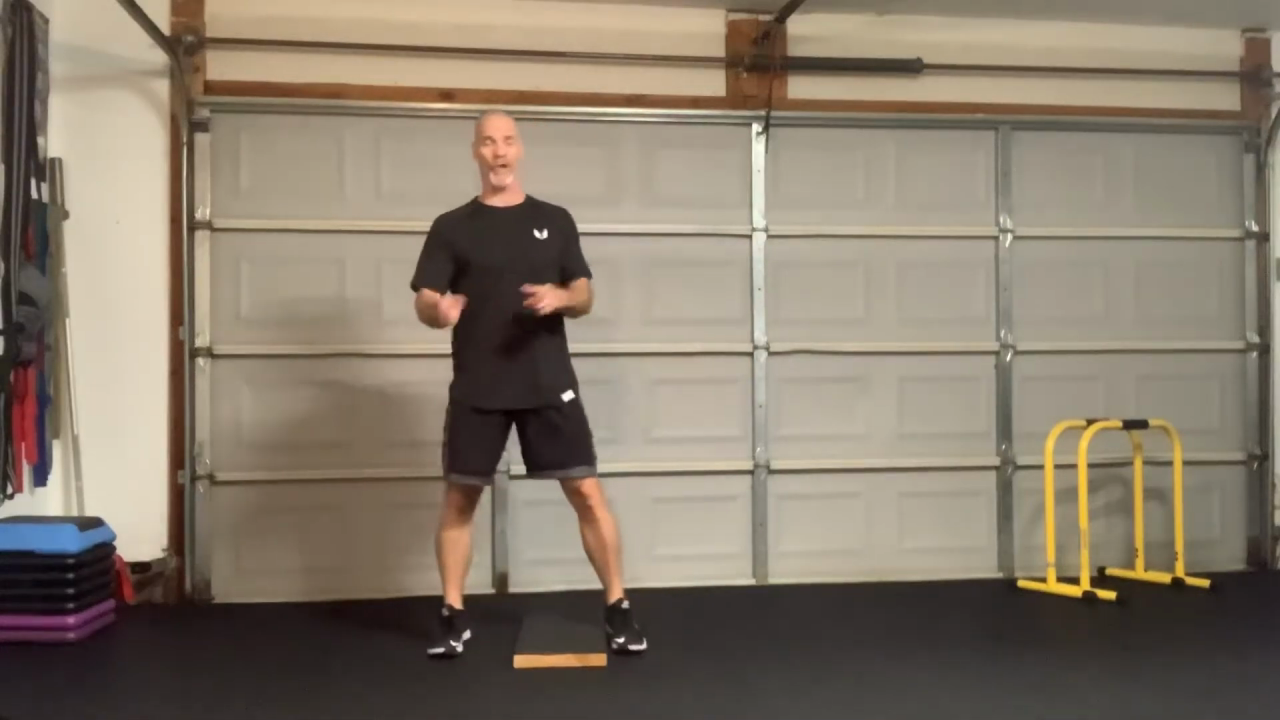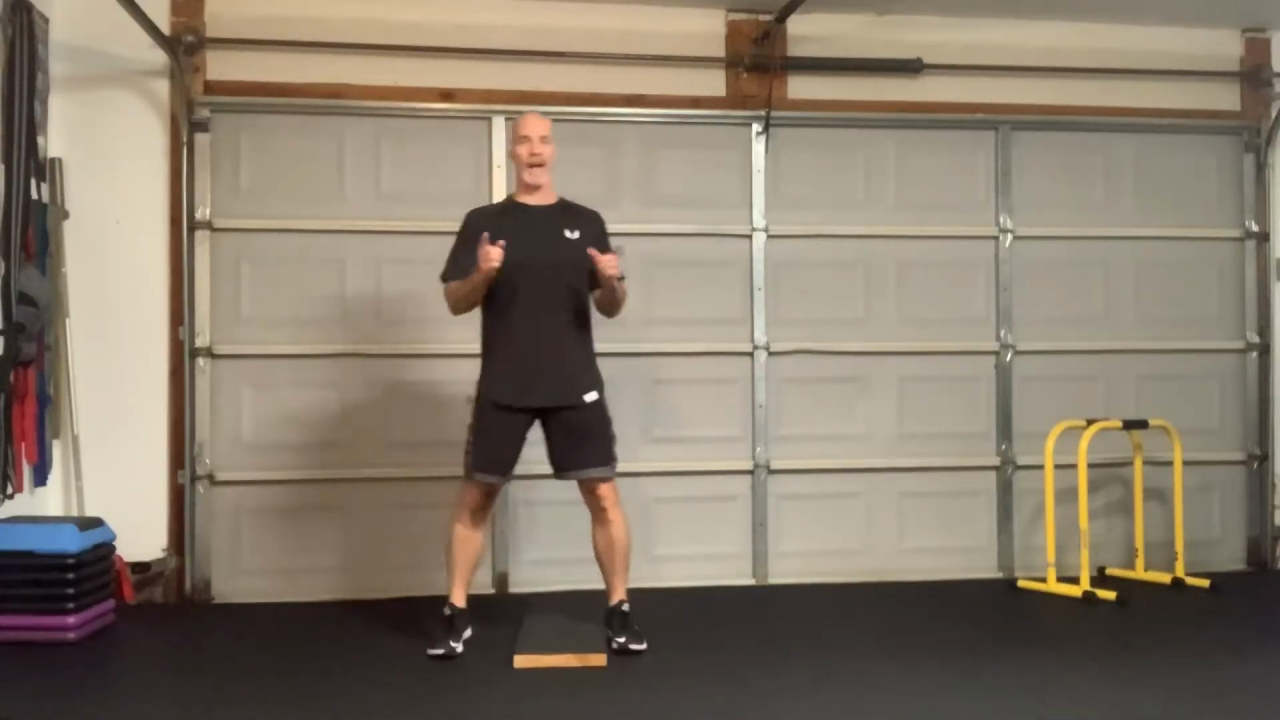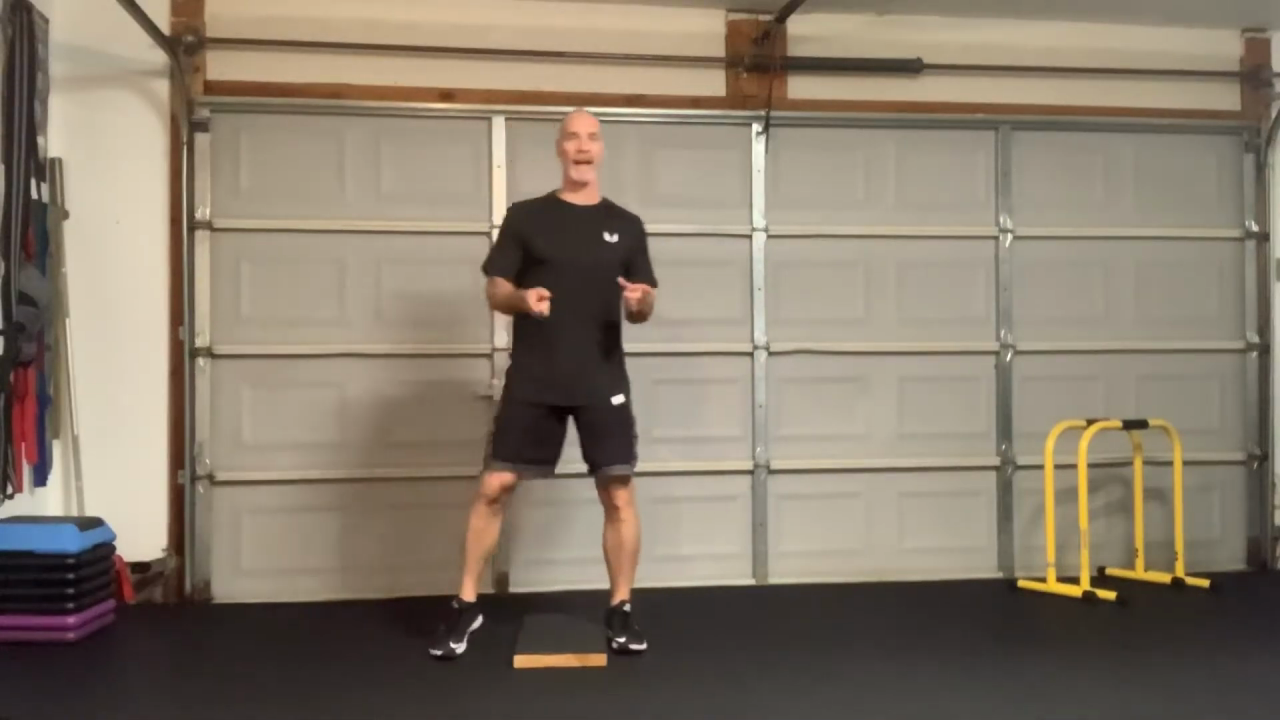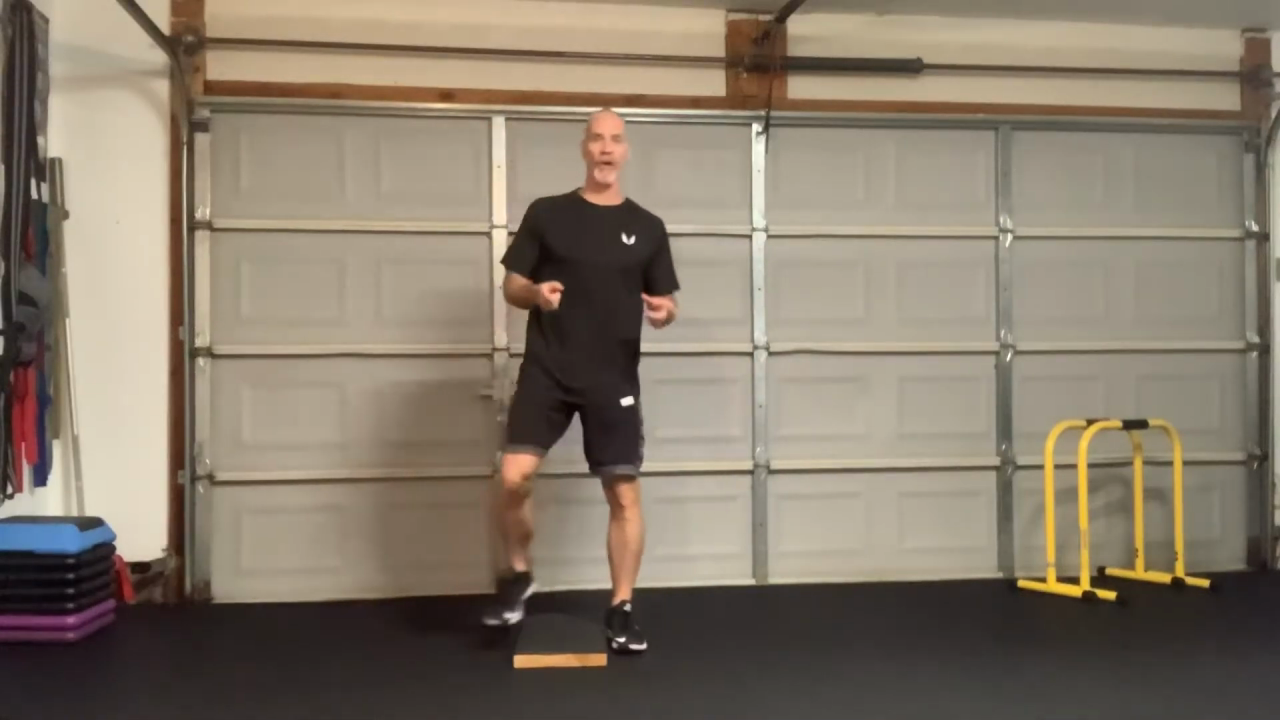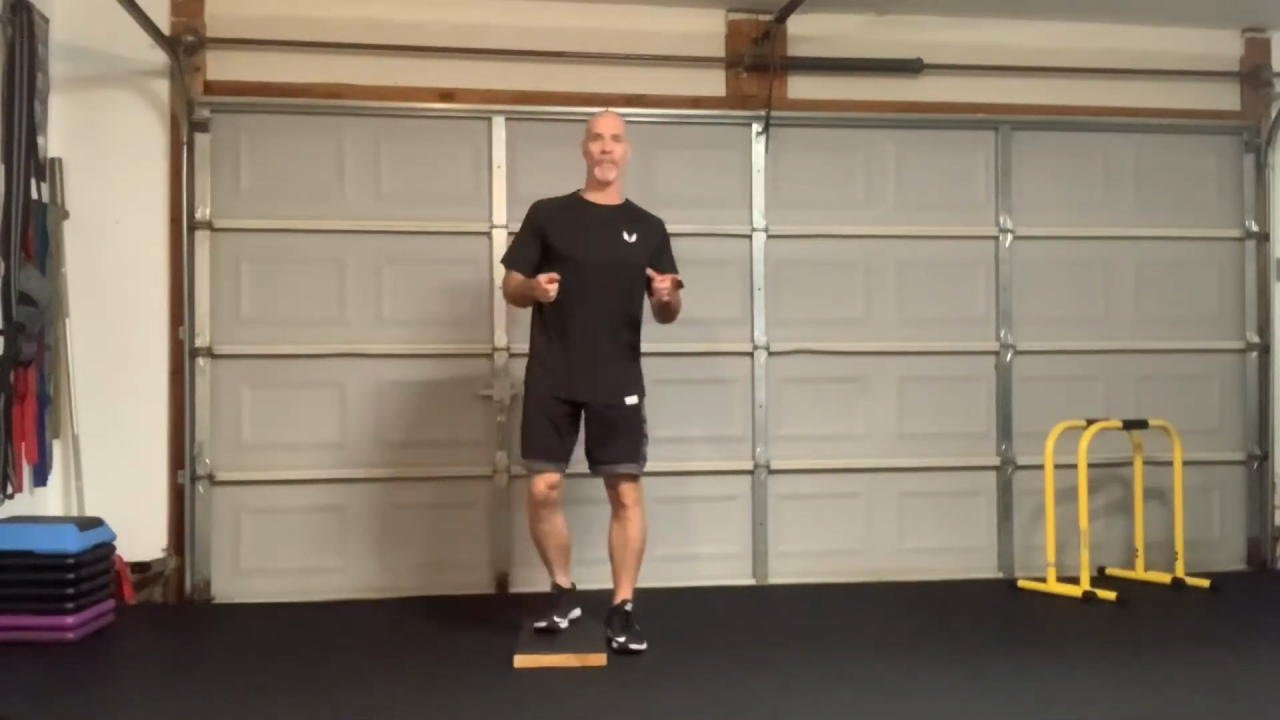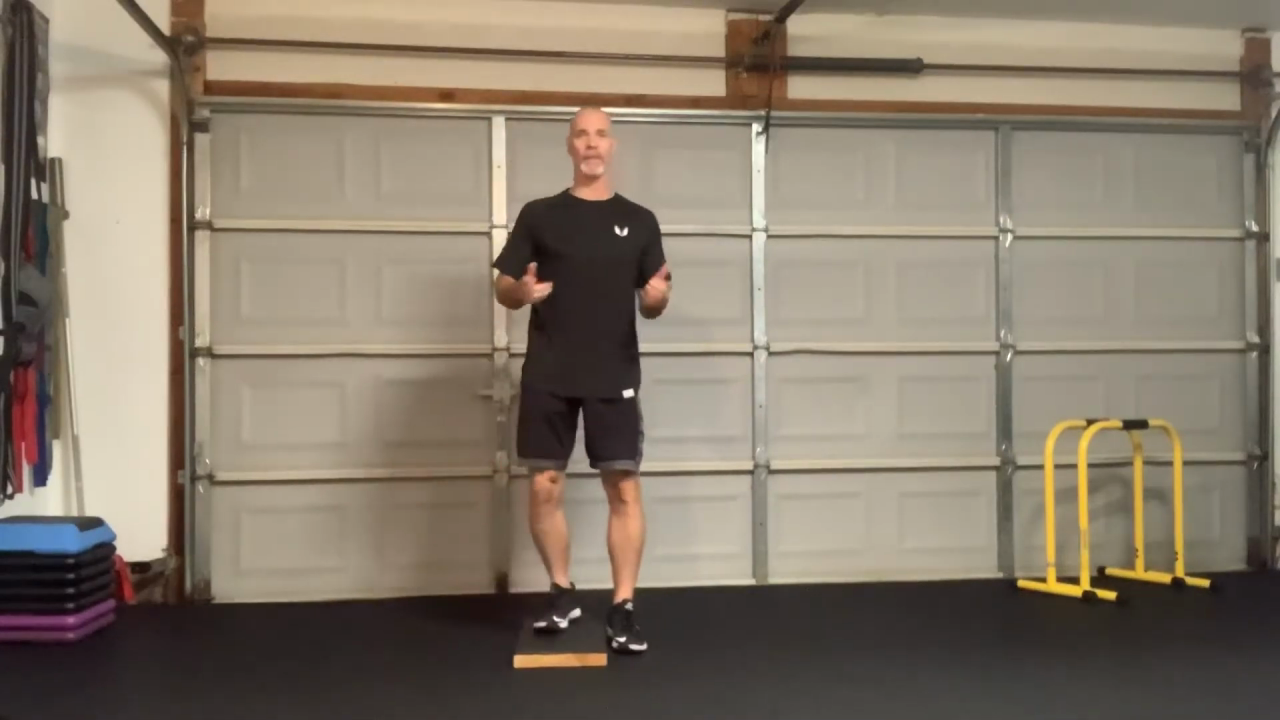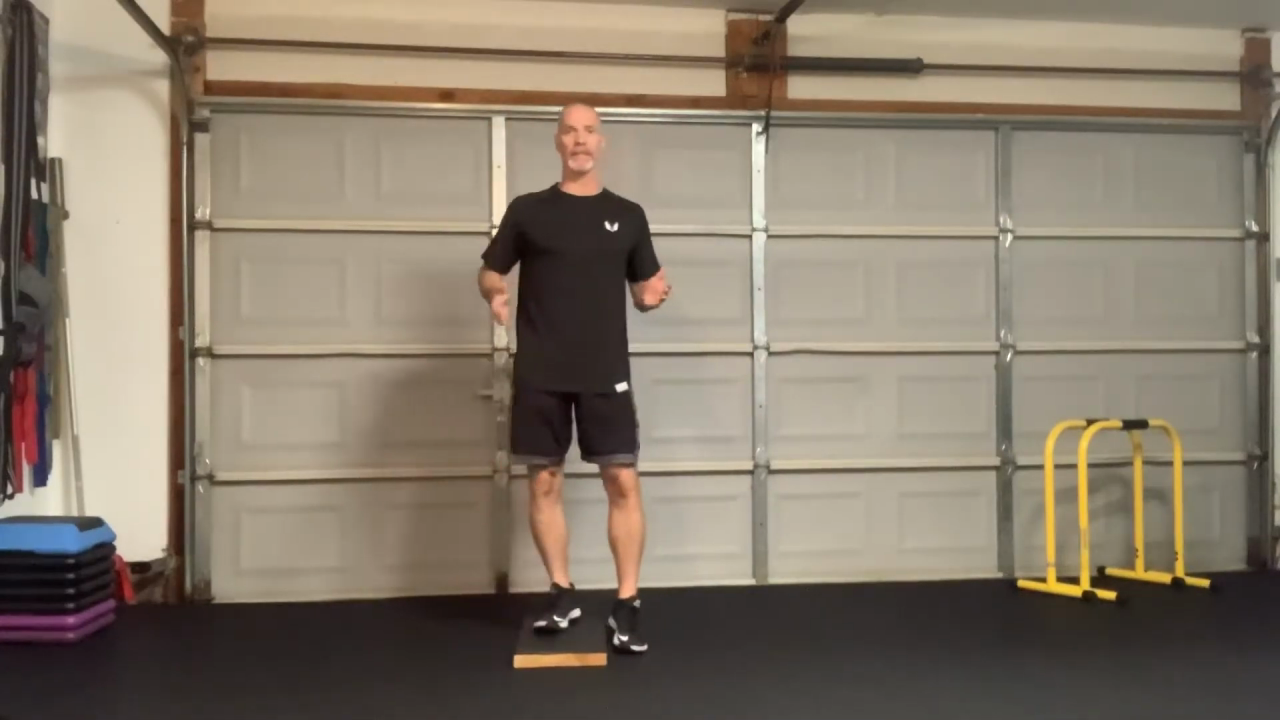
dt=0.2s
person 1, frame 1
left shoulder: (554, 220)
right shoulder: (451, 227)
left elbow: (583, 304)
right elbow: (423, 305)
left wrist: (563, 297)
right wrist: (441, 308)
left hip: (549, 384)
right hip: (478, 388)
left knee: (587, 493)
right knee: (459, 498)
left ankle: (617, 609)
right ankle: (453, 614)
person 1, frame 2
left shoulder: (586, 222)
right shoulder: (483, 221)
left elbow: (609, 303)
right elbow: (455, 300)
left wrist: (612, 282)
right wrist: (481, 274)
left hip: (575, 383)
right hip: (504, 386)
left knee: (603, 495)
right knee: (474, 499)
left ankle: (618, 611)
right ankle: (456, 612)
person 1, frame 3
left shoulder: (626, 226)
right shoulder: (525, 216)
left elbow: (643, 303)
right elbow: (494, 291)
left wrist: (641, 303)
right wrist: (522, 300)
left hip: (603, 380)
right hip: (533, 380)
left knee: (619, 493)
right knee: (494, 488)
left ankle: (621, 610)
right ankle: (465, 607)
person 1, frame 4
left shoulder: (648, 228)
right shoulder: (545, 213)
left elbow: (662, 302)
right elbow: (511, 286)
left wrist: (664, 312)
right wrist: (535, 295)
left hip: (614, 380)
right hip: (545, 374)
left knee: (623, 494)
right knee: (515, 478)
left ankle: (621, 609)
right ankle: (516, 575)
person 1, frame 5
left shoulder: (648, 227)
right shoulder: (547, 214)
left elbow: (665, 313)
right elbow: (510, 287)
left wrist: (667, 298)
right wrist: (533, 289)
left hip: (618, 380)
right hip: (551, 378)
left knee: (625, 493)
right knee: (543, 491)
left ankle: (622, 609)
right ankle: (563, 592)
person 1, frame 6
left shoulder: (639, 220)
right shoulder: (538, 214)
left elbow: (652, 298)
right elbow: (502, 282)
left wrist: (657, 298)
right wrist: (520, 292)
left hip: (614, 376)
right hip: (547, 376)
left knee: (624, 489)
right knee: (544, 488)
left ankle: (622, 608)
right ankle: (562, 593)
person 1, frame 7
left shoulder: (628, 215)
right shoulder: (528, 210)
left elbow: (644, 284)
right elbow: (491, 271)
left wrist: (653, 295)
right wrist: (498, 295)
left hip: (606, 371)
right hip: (540, 372)
left knee: (623, 483)
right knee: (544, 482)
left ankle: (626, 605)
right ankle: (562, 592)
